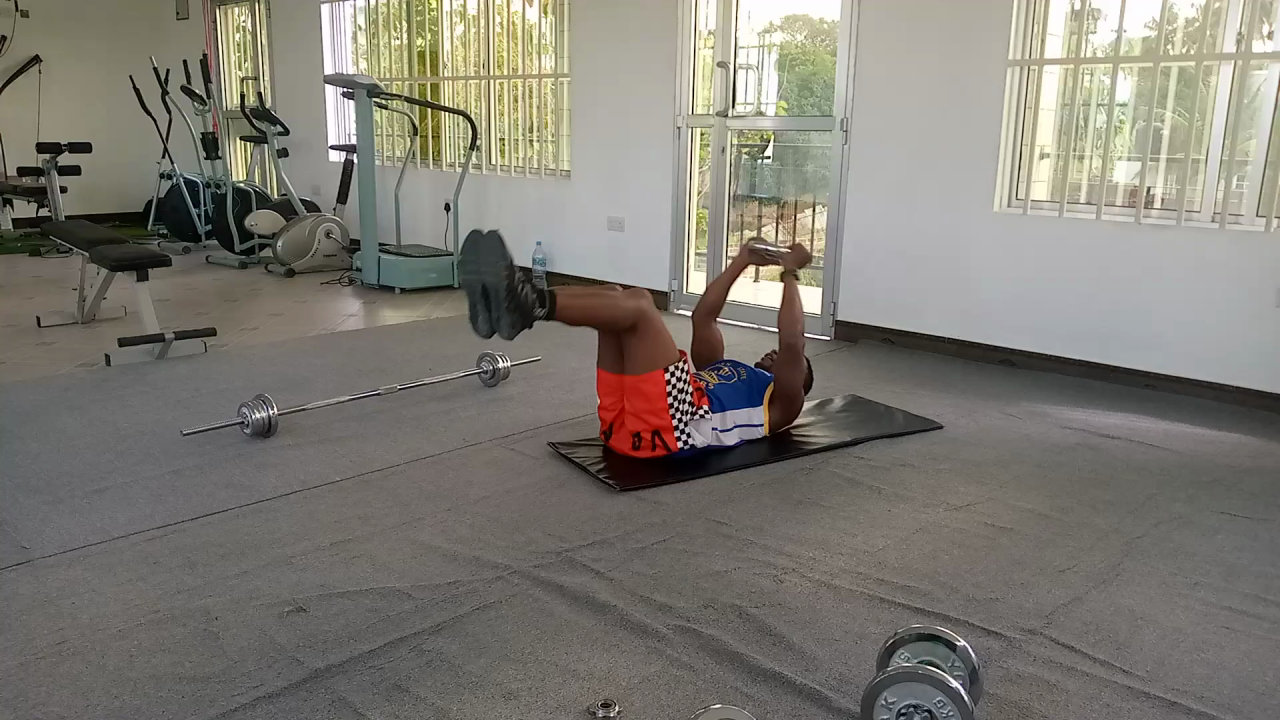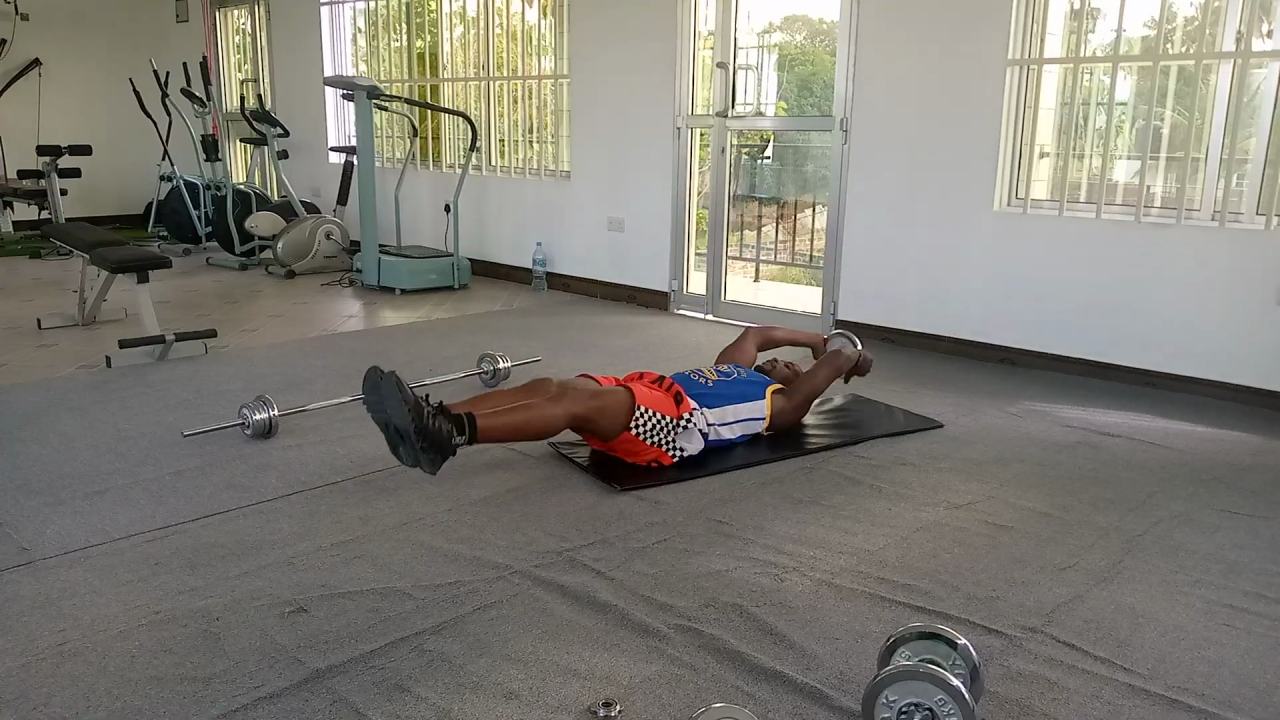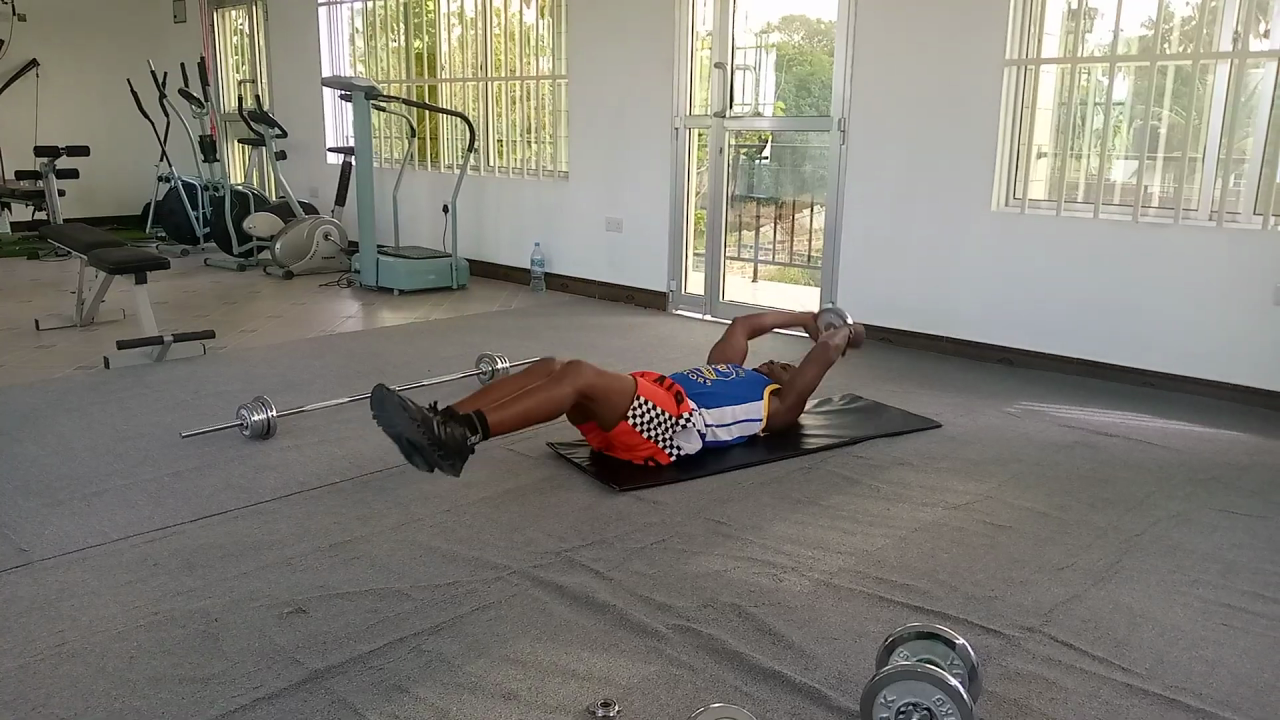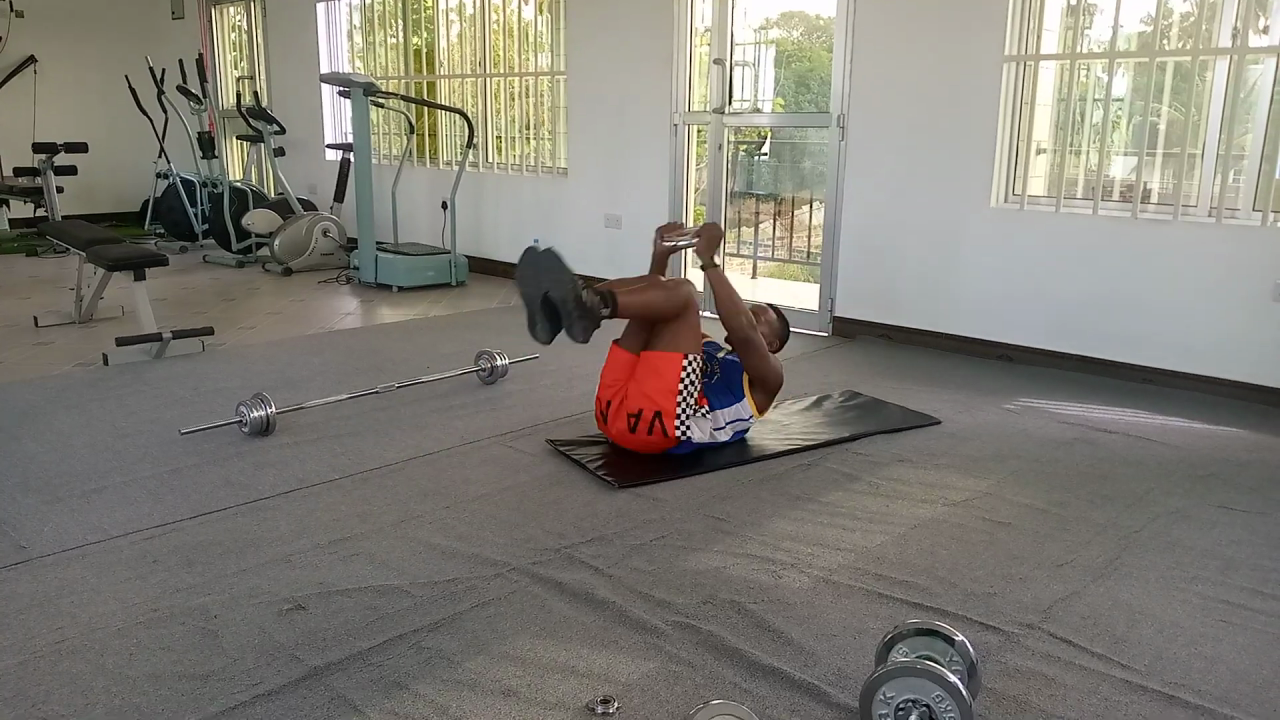
dt=0.4s
person 1, frame 1
left shoulder: (779, 404)
right shoulder: (724, 365)
left elbow: (792, 344)
right elbow: (704, 315)
left wrist: (790, 278)
right wrist: (742, 262)
left hip: (668, 425)
right hip: (625, 416)
left knee: (637, 302)
right knee: (610, 297)
left ankle: (529, 303)
right ankle: (501, 303)
person 1, frame 2
left shoulder: (783, 406)
right shoulder: (736, 371)
left elbow: (834, 361)
right elbow: (757, 333)
left wrist: (848, 356)
right wrist: (815, 340)
left hip: (672, 423)
right hip: (647, 391)
left knee: (572, 399)
right knee: (546, 388)
left ankle: (445, 435)
right ankle: (436, 421)
person 1, frame 3
left shoulder: (778, 402)
right shoulder: (733, 374)
left elbow: (819, 360)
right elbow: (742, 326)
left wrist: (840, 337)
right wrist: (808, 321)
left hip: (669, 432)
left knee: (577, 375)
right knee: (551, 370)
left ankle: (461, 435)
right ankle: (447, 423)
person 1, frame 4
left shoulder: (766, 375)
right shoulder: (706, 351)
left elbow: (742, 330)
left wrist: (710, 263)
right wrist: (662, 255)
left hip: (664, 426)
right hip: (617, 412)
left knee: (683, 292)
right knee: (651, 300)
left ankle: (585, 308)
right ankle: (572, 305)
